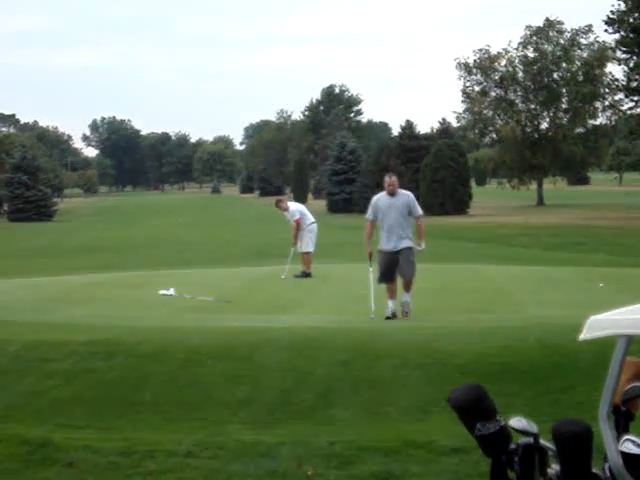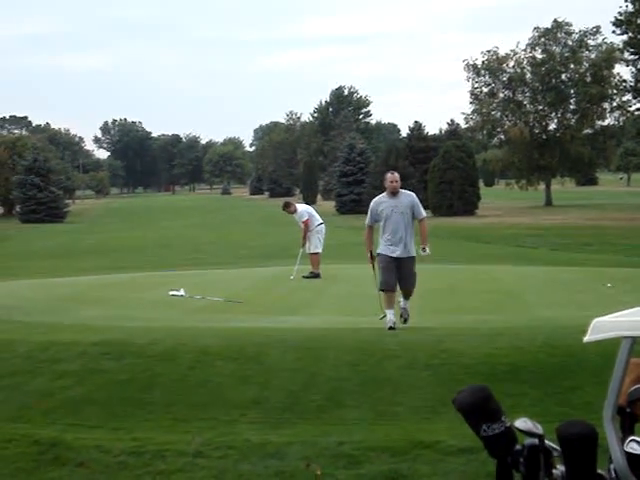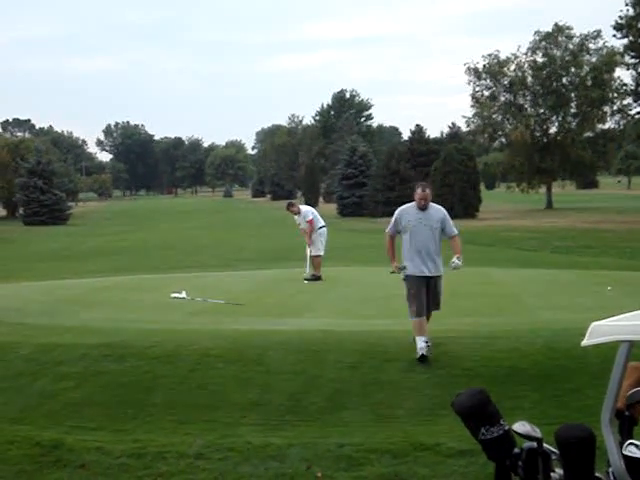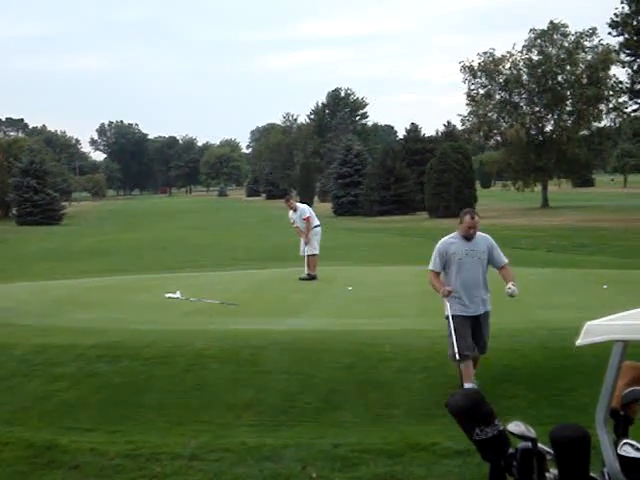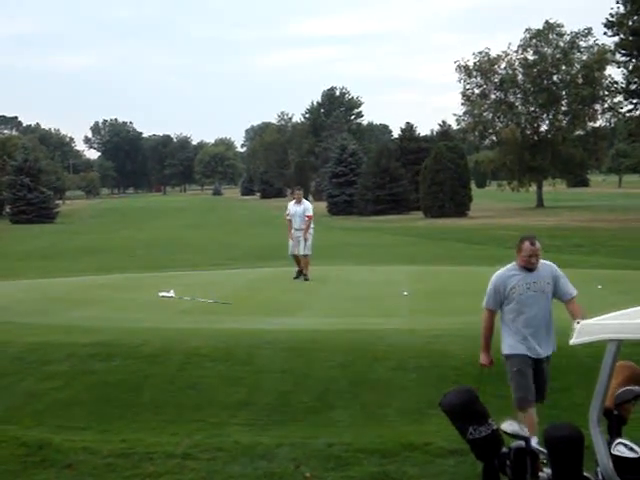
dt=1s
person 1, frame 1
left shoulder: (408, 197)
right shoulder: (376, 200)
left elbow: (418, 218)
right elbow: (370, 223)
left wrist: (420, 240)
right wrist: (368, 245)
left hip: (405, 244)
right hip: (386, 247)
left knee: (408, 275)
right knee: (389, 279)
left ankle: (406, 299)
right ankle: (392, 308)
person 1, frame 2
left shoulder: (410, 197)
right shoulder: (376, 202)
left elbow: (422, 220)
right elbow: (369, 227)
left wrist: (424, 244)
right wrist: (369, 250)
left hip: (407, 251)
right hip: (386, 251)
left knee: (408, 286)
right knee: (387, 285)
left ankle: (404, 304)
right ankle: (390, 318)
person 1, frame 3
left shoulder: (440, 212)
right shoulder: (402, 212)
left elbow: (453, 236)
right elbow: (390, 236)
left wrist: (457, 256)
right wrist: (393, 261)
left hip: (434, 269)
right hip: (413, 270)
left knee: (428, 308)
right knee: (418, 309)
left ankle: (422, 335)
right ankle: (422, 347)
person 1, frame 4
left shoulder: (486, 241)
right shoulder: (445, 245)
left elbow: (503, 266)
right elbow: (433, 274)
left wrist: (510, 283)
right wrist: (441, 288)
left hip: (481, 307)
right hip: (457, 308)
left knee: (477, 350)
right knee: (464, 352)
left ankle: (469, 378)
person 1, frame 5
left shoulder: (552, 271)
right shoulder: (501, 278)
left elbow: (570, 299)
right elbow: (489, 315)
left wrist: (579, 324)
right wrist: (485, 351)
left hip: (544, 347)
right hip: (516, 348)
left knee: (535, 398)
right knee: (525, 399)
left ankle: (532, 439)
